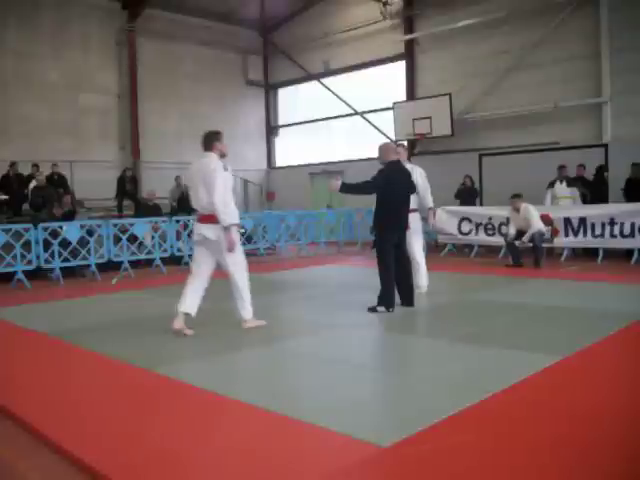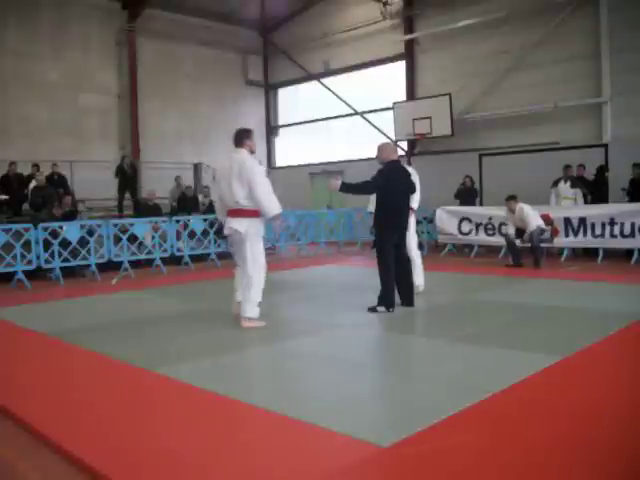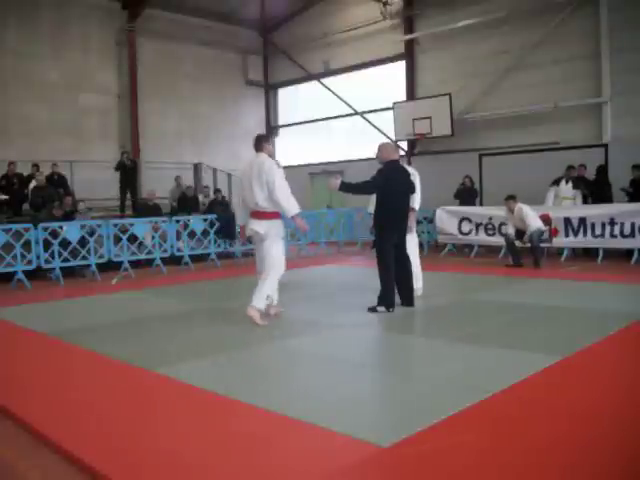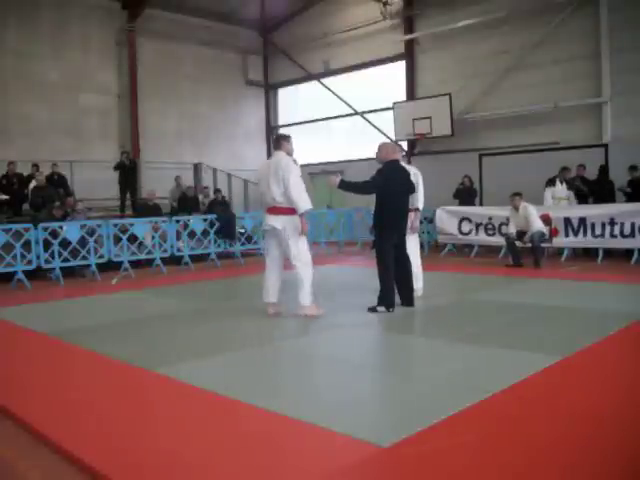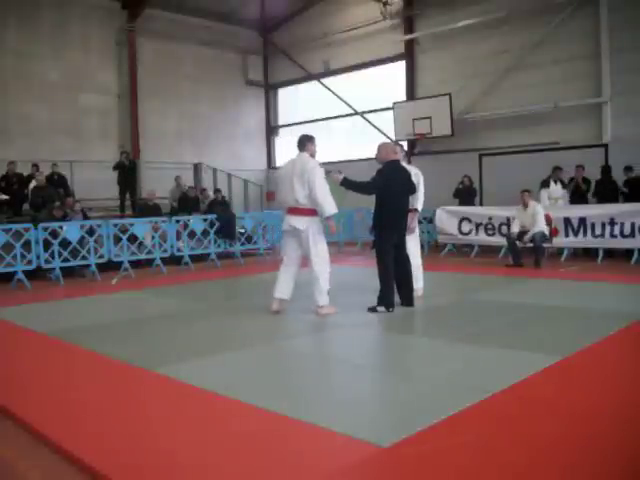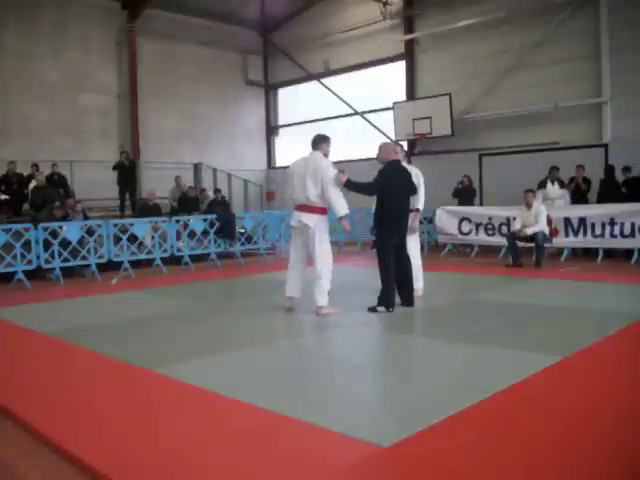
dt=0.3s
person 1, frame 1
left shoulder: (195, 168)
right shoulder: (218, 166)
right elbow: (222, 199)
right wrist: (230, 229)
left hip: (202, 225)
right hip: (218, 226)
left knee: (199, 273)
right knee: (238, 270)
left ankle: (180, 319)
right ankle: (247, 317)
person 1, frame 2
left shoulder: (223, 165)
right shoulder: (251, 162)
left elbow: (219, 196)
right elbow: (262, 191)
left wrist: (225, 219)
right wrist: (275, 215)
left hip: (232, 219)
right hip: (250, 221)
left knee: (243, 266)
right knee: (255, 268)
left ankle: (240, 302)
right ankle: (249, 316)
person 1, frame 3
left shoulder: (247, 169)
right shoulder: (270, 165)
left elbow: (243, 200)
right elbow: (281, 192)
left wrist: (243, 224)
right wrist: (296, 216)
left hip: (254, 220)
right hip: (270, 222)
left knee: (264, 266)
right knee: (274, 267)
left ankle: (270, 305)
right ankle: (255, 306)
person 1, frame 4
left shoulder: (266, 166)
right shoulder: (287, 162)
right elbow: (295, 190)
right wrist: (303, 215)
left hip: (271, 217)
right hip: (288, 217)
left knee: (273, 263)
right knee: (302, 261)
left ankle: (271, 304)
right ankle: (306, 305)
person 1, frame 5
left shoulder: (286, 167)
right shoulder: (312, 164)
left elbow: (282, 195)
right elbow: (320, 192)
right wrist: (329, 217)
left hip: (291, 217)
right hip: (309, 218)
left knee: (289, 261)
right knee: (320, 262)
left ankle: (277, 301)
right ankle: (322, 304)
person 1, frame 6
left shoulder: (296, 164)
right shoulder: (325, 164)
left elbow: (291, 191)
right elbow: (332, 192)
right wrist: (342, 217)
left hip: (298, 215)
right hip: (316, 217)
left knee: (296, 259)
right knee: (322, 261)
left ankle: (290, 299)
right ankle: (322, 305)
person 2, frame 1
left shoulder: (386, 173)
right shoulder: (404, 172)
left elbow: (367, 187)
right elbow: (412, 189)
left wrist: (342, 186)
left hip: (386, 223)
right hip: (400, 223)
left knee: (386, 262)
right knee: (401, 259)
left ankle: (387, 302)
right ankle: (407, 298)
person 2, frame 2
left shoulder: (386, 172)
right shoulder: (404, 172)
left elbow: (368, 187)
right elbow: (412, 189)
left wrist: (341, 186)
left hip: (386, 224)
right hip: (400, 223)
left knee: (386, 262)
right knee: (401, 259)
left ankle: (387, 302)
right ankle: (407, 298)
person 2, frame 3
left shoulder: (386, 172)
right shoulder: (403, 172)
left elbow: (368, 187)
right elbow: (411, 189)
left wrist: (341, 185)
left hip: (386, 223)
right hip: (400, 223)
left knee: (386, 261)
right knee: (401, 258)
left ankle: (387, 302)
right ankle: (407, 298)
person 2, frame 4
left shoulder: (385, 172)
right shoulder: (403, 172)
left elbow: (367, 187)
right elbow: (411, 189)
left wrist: (341, 183)
left hip: (386, 223)
right hip: (399, 222)
left knee: (385, 261)
right knee: (401, 259)
left ankle: (386, 302)
right ankle: (407, 298)
person 2, frame 5
left shoulder: (386, 172)
right shoulder: (403, 172)
left elbow: (368, 188)
right elbow: (412, 189)
left wrist: (343, 180)
left hip: (386, 223)
right hip: (399, 222)
left knee: (385, 261)
right knee: (401, 259)
left ankle: (386, 302)
right ankle: (407, 298)
person 2, frame 6
left shoulder: (387, 172)
right shoulder: (404, 171)
left elbow: (371, 188)
right elbow: (412, 190)
left wrist: (346, 182)
left hip: (387, 223)
right hip: (400, 222)
left knee: (386, 261)
right knee: (401, 259)
left ankle: (386, 302)
right ankle: (407, 298)
person 3, frame 1
left shoulder: (416, 171)
left elbow: (425, 192)
left wrist: (429, 213)
left hip: (411, 217)
left knee: (415, 251)
left ankle: (421, 283)
person 3, frame 2
left shoulder: (408, 172)
left elbow: (415, 194)
right elbow: (376, 195)
left wrist: (409, 214)
left knee: (411, 249)
left ankle: (417, 283)
person 3, frame 3
left shoulder: (409, 172)
left elbow: (415, 195)
right elbow: (377, 195)
left wrist: (412, 215)
left knee: (410, 251)
left ankle: (416, 286)
person 3, frame 4
left shoulder: (412, 172)
left elbow: (418, 195)
left wrist: (416, 218)
left hip: (407, 217)
left knee: (411, 252)
left ankle: (416, 287)
person 3, frame 5
left shoulder: (413, 172)
left elbow: (418, 196)
left wrist: (414, 219)
left hip: (406, 218)
left knee: (411, 253)
left ankle: (416, 286)
person 3, frame 6
left shoulder: (414, 172)
left elbow: (419, 197)
left wrist: (416, 219)
left hip: (407, 218)
left knee: (411, 253)
left ankle: (416, 286)
